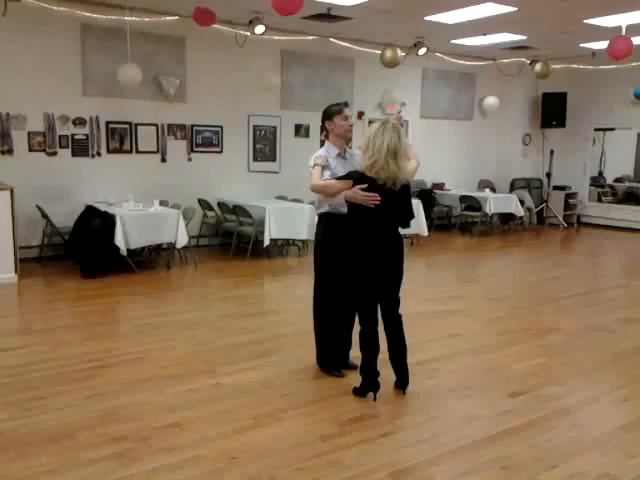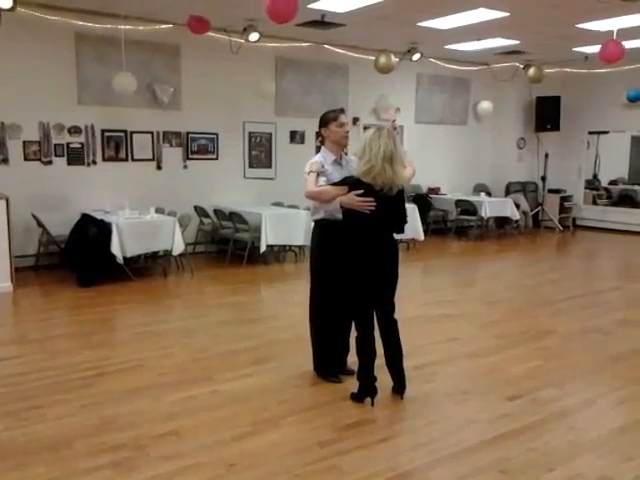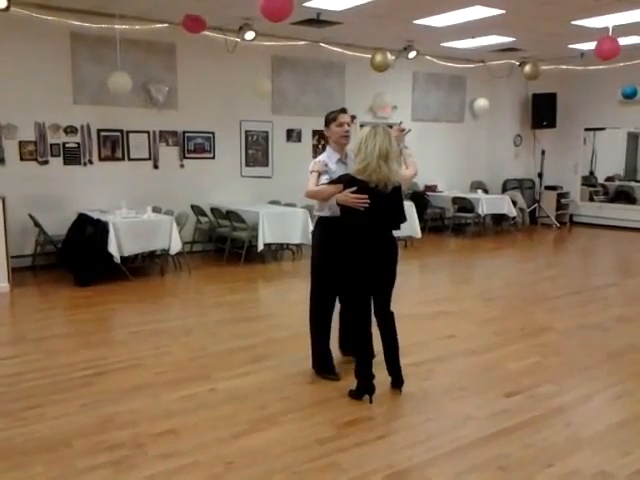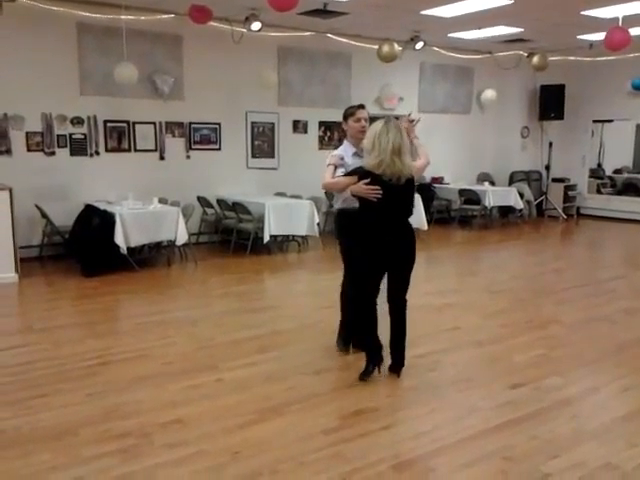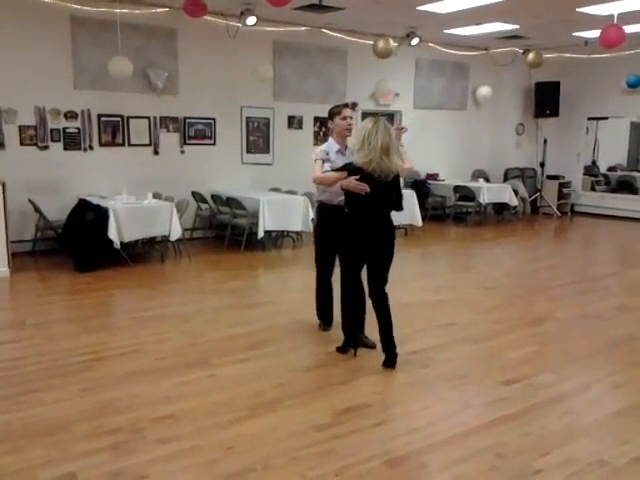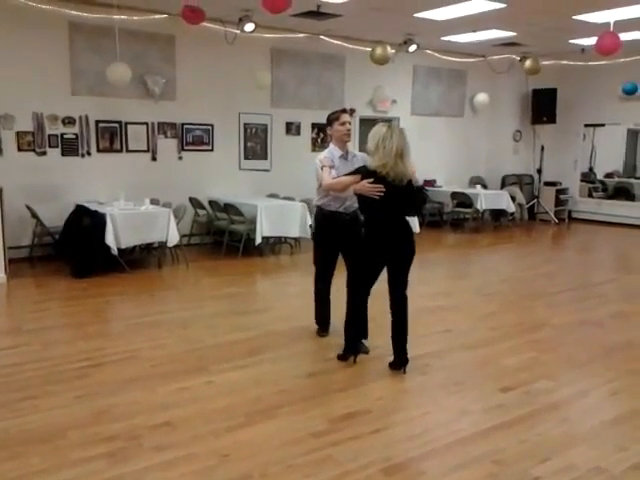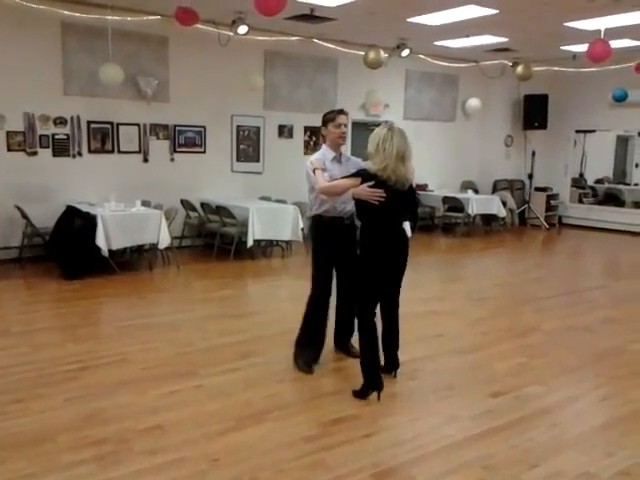
dt=0.5s
person 1, frame 1
left shoulder: (359, 178)
right shoulder: (403, 177)
left elbow: (317, 186)
right elbow: (414, 159)
left wrist: (319, 164)
right wrist: (399, 134)
left hip: (365, 255)
right hip: (392, 253)
left knee: (368, 317)
right knee: (392, 313)
left ankle: (369, 381)
right ankle: (402, 377)
person 1, frame 2
left shoulder: (354, 184)
right shoulder: (397, 183)
left elbow: (312, 193)
right elbow: (410, 167)
left wrist: (314, 170)
right wrist: (393, 143)
left hip: (361, 260)
right hip: (387, 257)
left knee: (364, 322)
right knee: (387, 317)
left ankle: (367, 386)
right ankle: (399, 382)
person 1, frame 3
left shoulder: (350, 181)
right shoulder: (395, 181)
left elbow: (312, 192)
right elbow: (412, 169)
left wrist: (316, 171)
right wrist: (400, 143)
left hip: (358, 255)
right hip: (385, 253)
left knee: (361, 317)
right knee: (384, 313)
left ankle: (365, 383)
right ankle: (396, 376)
person 1, frame 4
left shoulder: (365, 173)
right shoulder: (408, 172)
left elbow: (329, 185)
right elbow: (425, 159)
left wrist: (333, 164)
right wrist: (411, 135)
left hip: (375, 245)
right hip: (403, 242)
left knee: (366, 298)
right knee: (398, 300)
left ankle: (373, 356)
right ankle: (397, 362)
person 1, frame 5
left shoulder: (354, 169)
right shoulder: (393, 169)
left elbow: (318, 179)
right elbow: (408, 164)
right wrist: (396, 142)
left hip: (357, 235)
right hip: (383, 234)
left knee: (351, 285)
right knee: (378, 290)
left ankle: (350, 341)
right ankle: (390, 351)
person 1, frame 6
left shoulder: (368, 172)
right shoulder: (406, 174)
left elbow: (328, 185)
left wrist: (326, 166)
left hip: (377, 240)
right hip: (403, 239)
left knee: (360, 292)
right knee: (398, 296)
left ankle: (351, 347)
right ankle: (400, 357)
person 1, frame 7
left shoulder: (368, 176)
right shoulder: (405, 179)
left elbow: (324, 188)
right elbow: (411, 215)
left wrist: (318, 169)
left hip: (373, 248)
right hip: (398, 247)
left knee: (366, 311)
right knee: (389, 304)
left ankle: (372, 380)
right ankle: (391, 361)
person 2, frame 1
left shoulder: (356, 157)
right shoulder: (321, 157)
right elbow: (323, 189)
right wrist: (347, 195)
right hip: (332, 227)
left knee: (349, 293)
right knee: (328, 294)
left ankle: (342, 354)
right ankle: (326, 358)
person 2, frame 2
left shoulder: (351, 163)
right shoulder: (318, 164)
right wrist: (343, 201)
right hip: (328, 234)
left knee: (346, 299)
right knee: (324, 300)
left ankle: (339, 360)
right ankle: (324, 364)
person 2, frame 3
left shoulder: (356, 161)
right shoulder: (322, 162)
right elbow: (316, 193)
right wrist: (338, 198)
right hip: (329, 230)
right knee: (324, 296)
left ankle: (350, 345)
right ankle: (322, 361)
person 2, frame 4
right shoulder: (339, 156)
right elbow: (327, 184)
right wrist: (352, 189)
right hip: (349, 221)
right knee: (354, 276)
right ankle: (345, 333)
person 2, frame 5
left shoulder: (356, 153)
right shoulder: (324, 151)
right elbow: (317, 177)
right wrist: (343, 183)
right hip: (328, 215)
right knee: (325, 270)
left ankle: (355, 329)
right ankle: (325, 317)
person 2, frame 6
left shoulder: (359, 158)
right shoulder: (325, 158)
right elbow: (330, 186)
right wrist: (356, 188)
left hip: (352, 220)
right hip: (328, 221)
left knee: (358, 276)
right knee: (324, 275)
right ankle: (323, 322)
person 2, frame 7
left shoulder: (353, 162)
right shoulder: (316, 161)
right elbow: (326, 192)
right wrist: (355, 192)
left hip: (348, 226)
right hip: (325, 227)
left knee: (349, 287)
right knee: (322, 290)
left ankle: (343, 340)
right ankle: (305, 350)
